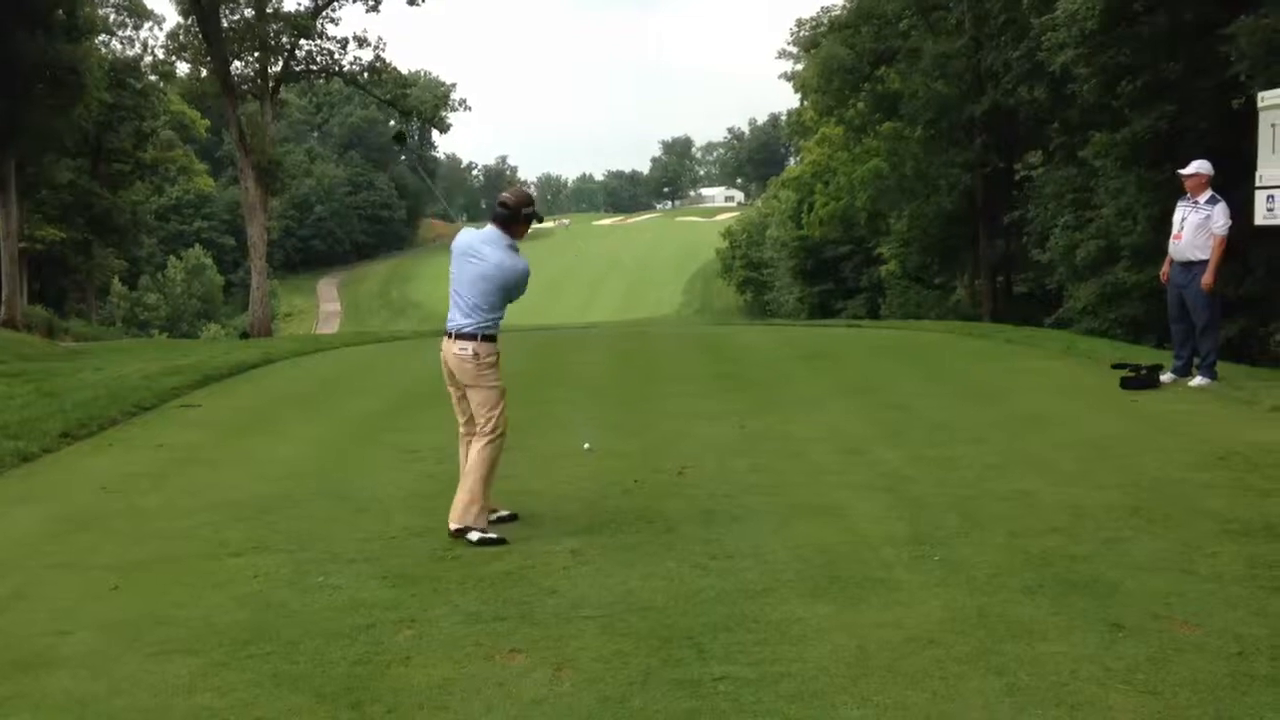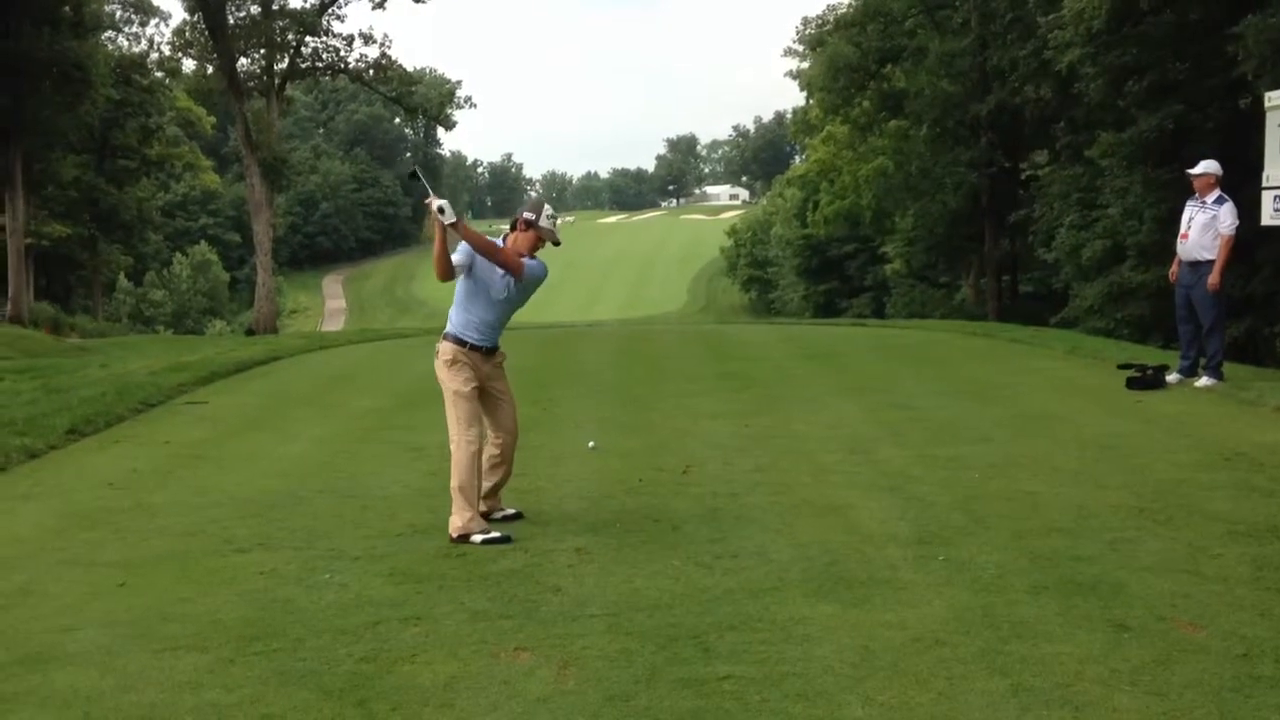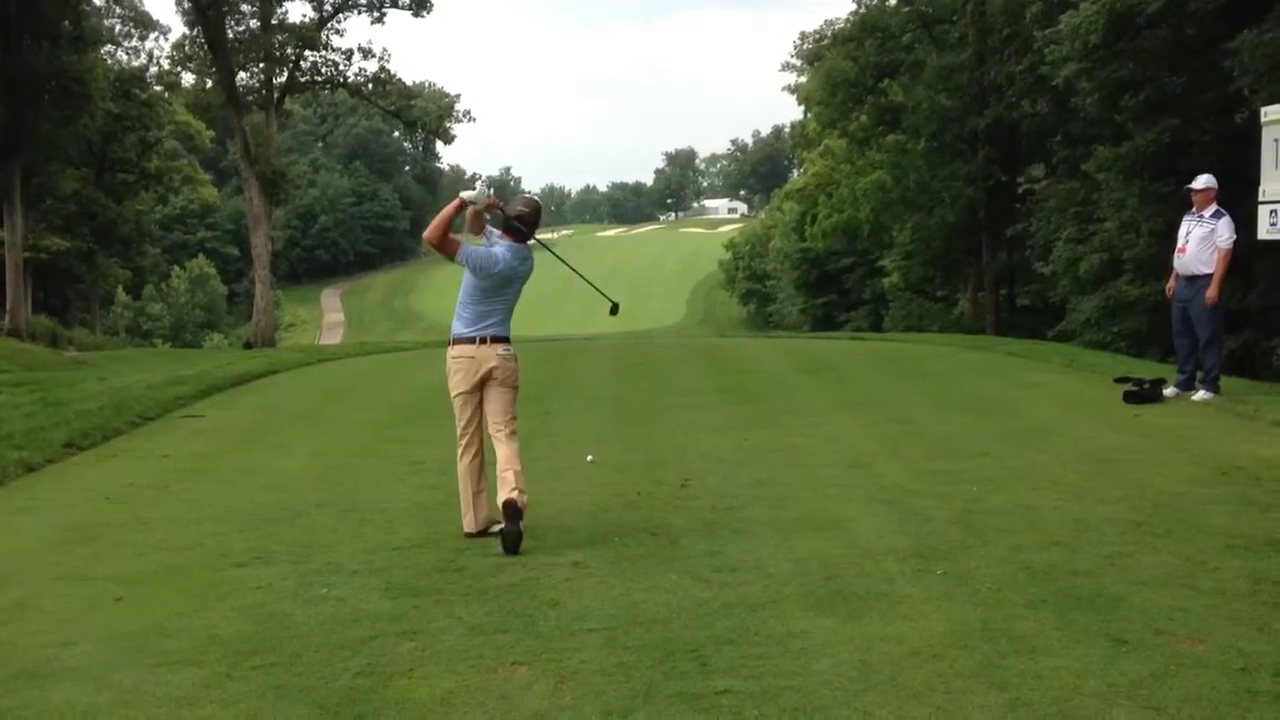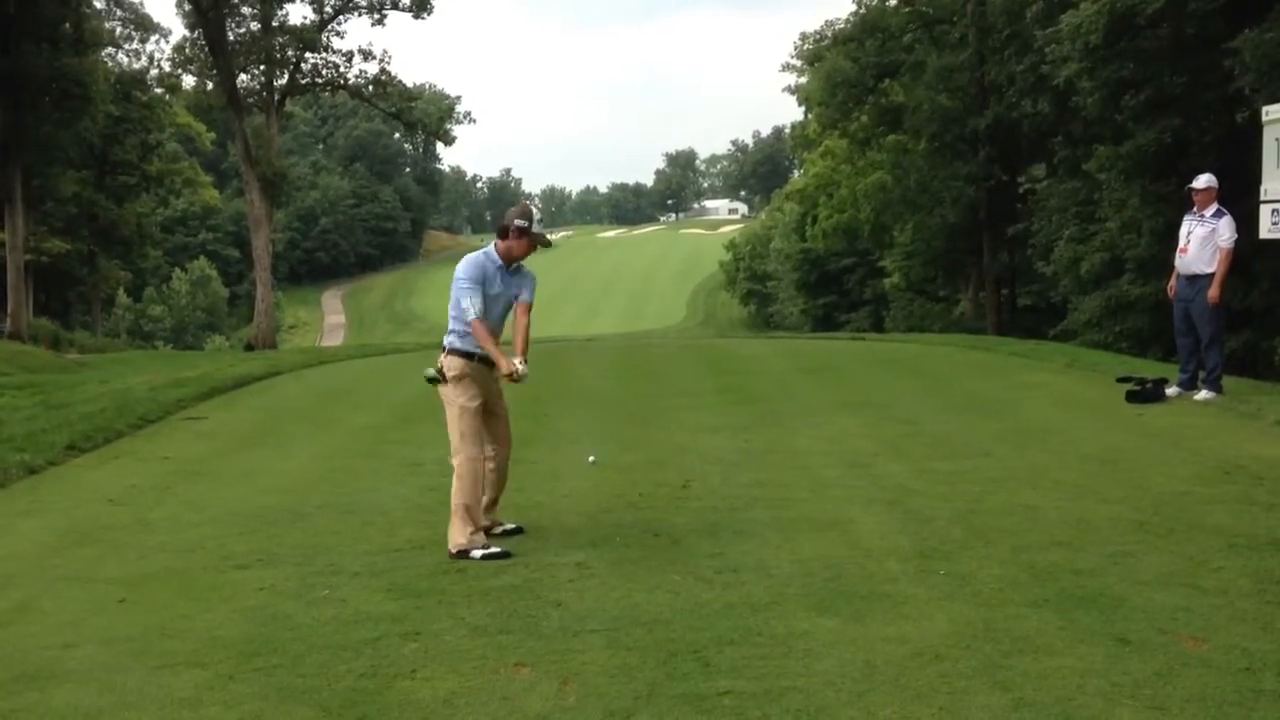
dt=1s
person 1, frame 1
left shoulder: (464, 237)
right shoulder: (517, 267)
left hip: (455, 345)
right hip: (478, 351)
left knee: (472, 431)
right knee: (491, 432)
left ankle: (478, 505)
right ankle: (465, 519)
person 1, frame 2
left shoulder: (536, 271)
right shoulder: (471, 248)
left elbow: (494, 255)
right elbow: (443, 274)
left wrist: (455, 223)
right wrist: (440, 227)
left hip: (490, 357)
right hip: (456, 353)
left knee: (505, 433)
right knee: (467, 436)
left ankle: (487, 504)
right ankle: (464, 523)
person 1, frame 3
left shoulder: (488, 260)
right shoulder: (525, 257)
left elbow: (432, 237)
right elbow: (481, 227)
left wrist: (465, 199)
right wrist: (478, 205)
left hip: (463, 354)
right hip: (501, 354)
left knee: (469, 441)
right knee: (504, 433)
left ankle: (477, 520)
right ankle: (512, 499)
person 1, frame 4
left shoulder: (524, 277)
right shoulder: (473, 264)
left elbow: (523, 316)
right elbow: (478, 324)
left wrist: (520, 359)
right wrist: (500, 359)
left hip: (487, 369)
right hip: (459, 367)
left knee: (499, 446)
right knee: (469, 453)
left ankle: (485, 519)
right ankle: (464, 539)
person 2, frame 1
left shoulder: (1216, 205)
right shoulder: (1182, 202)
left elbow: (1219, 241)
left wrist: (1210, 273)
right wrist: (1167, 264)
left hip: (1199, 270)
right hip: (1177, 269)
left knee: (1203, 322)
right knee: (1177, 320)
left ankle: (1207, 371)
right ankle: (1180, 367)
person 2, frame 2
left shoulder: (1224, 205)
right shoulder: (1191, 202)
left elbow: (1227, 240)
left wrist: (1216, 272)
right wrist: (1176, 263)
left hip: (1205, 269)
right hip: (1186, 268)
left knee: (1210, 322)
right knee: (1185, 320)
left ankle: (1213, 371)
right ankle: (1187, 367)
person 2, frame 3
left shoulder: (1221, 220)
right shoulder: (1188, 217)
left elbow: (1224, 254)
left wrist: (1214, 286)
right wrist: (1173, 278)
left hip: (1203, 283)
right hip: (1183, 282)
left knee: (1208, 336)
right knee: (1182, 335)
left ankle: (1209, 385)
right ankle: (1184, 381)
person 2, frame 4
left shoulder: (1222, 219)
right shoulder: (1188, 217)
left elbow: (1225, 254)
left wrist: (1216, 286)
right wrist: (1174, 278)
left hip: (1204, 283)
right hip: (1184, 282)
left knee: (1209, 336)
right knee: (1184, 334)
left ankle: (1212, 385)
right ankle: (1186, 381)
